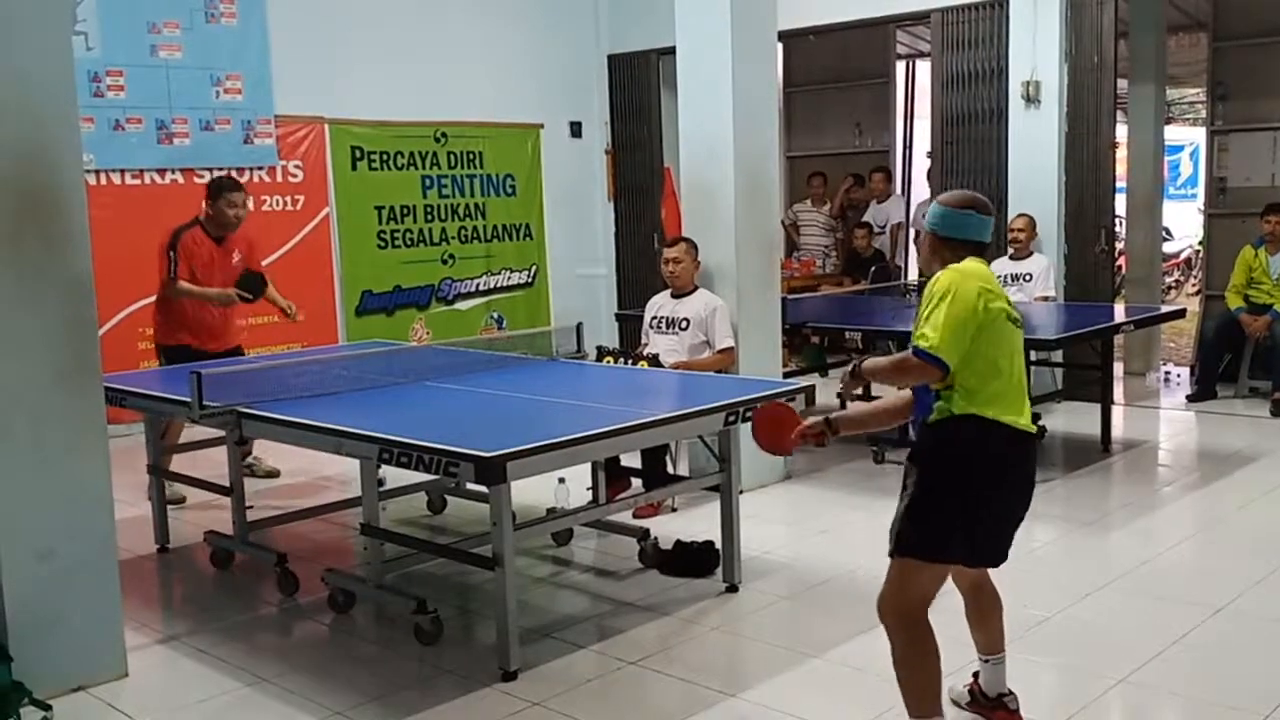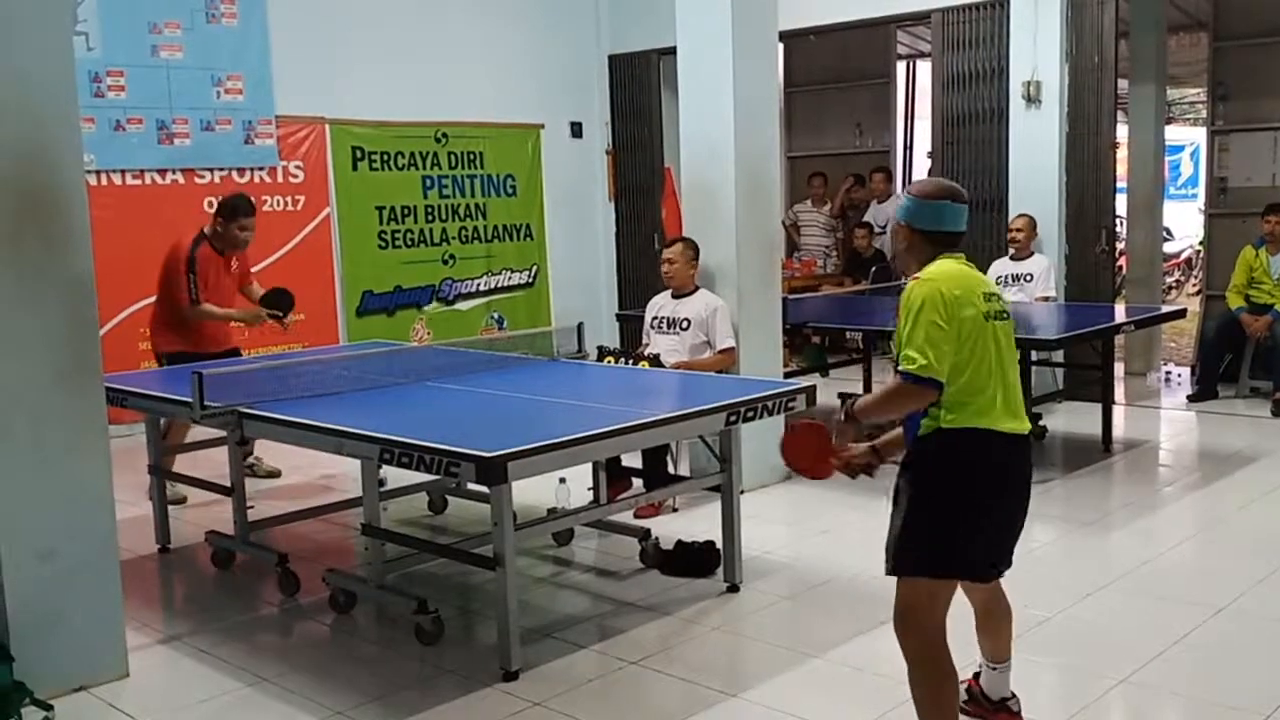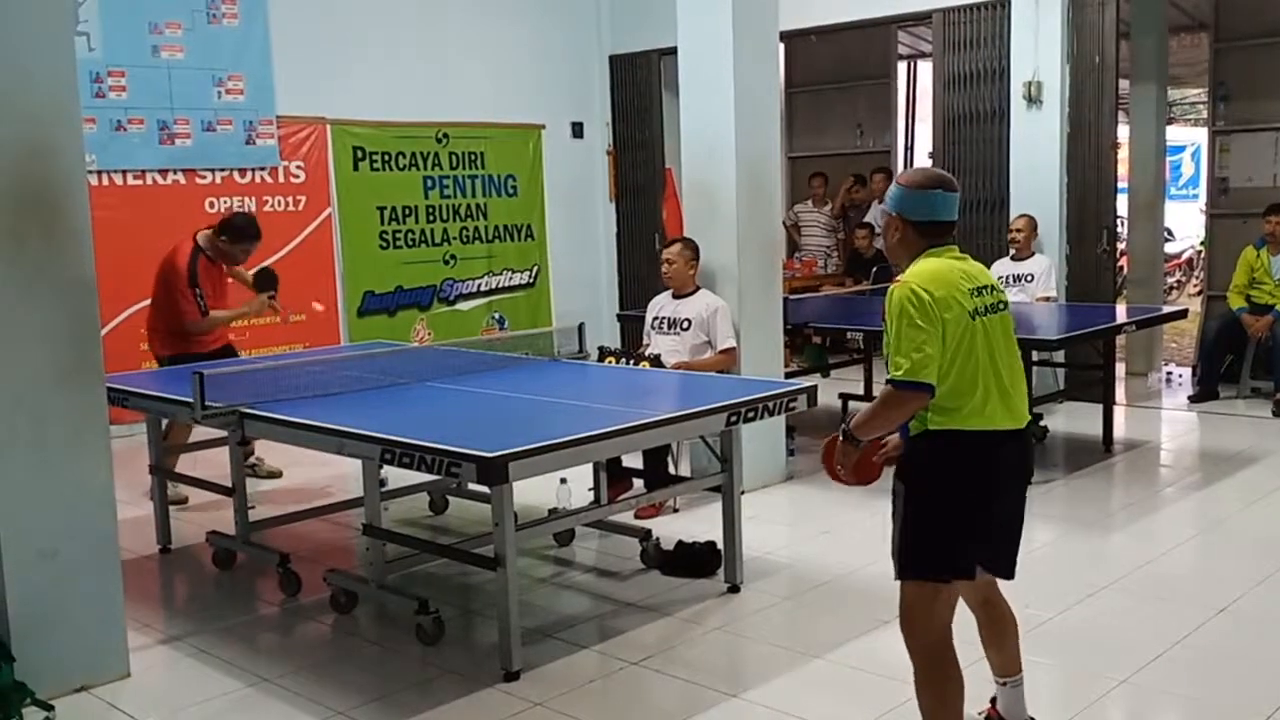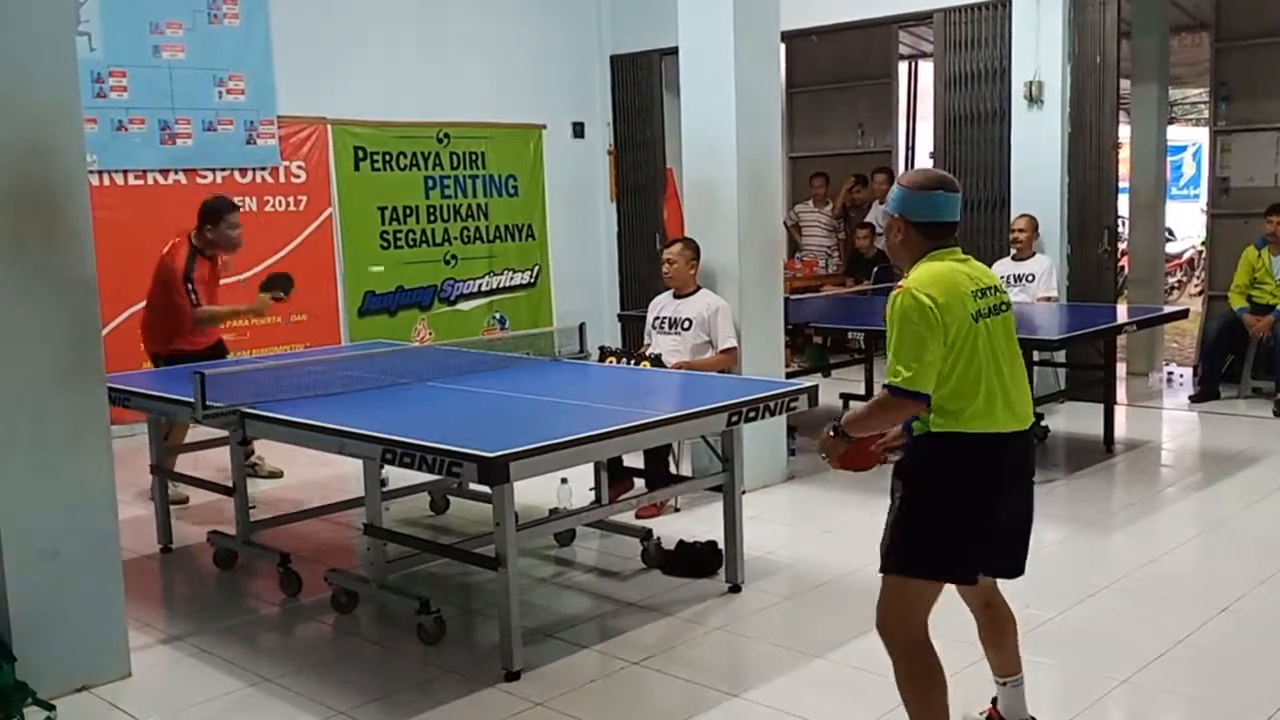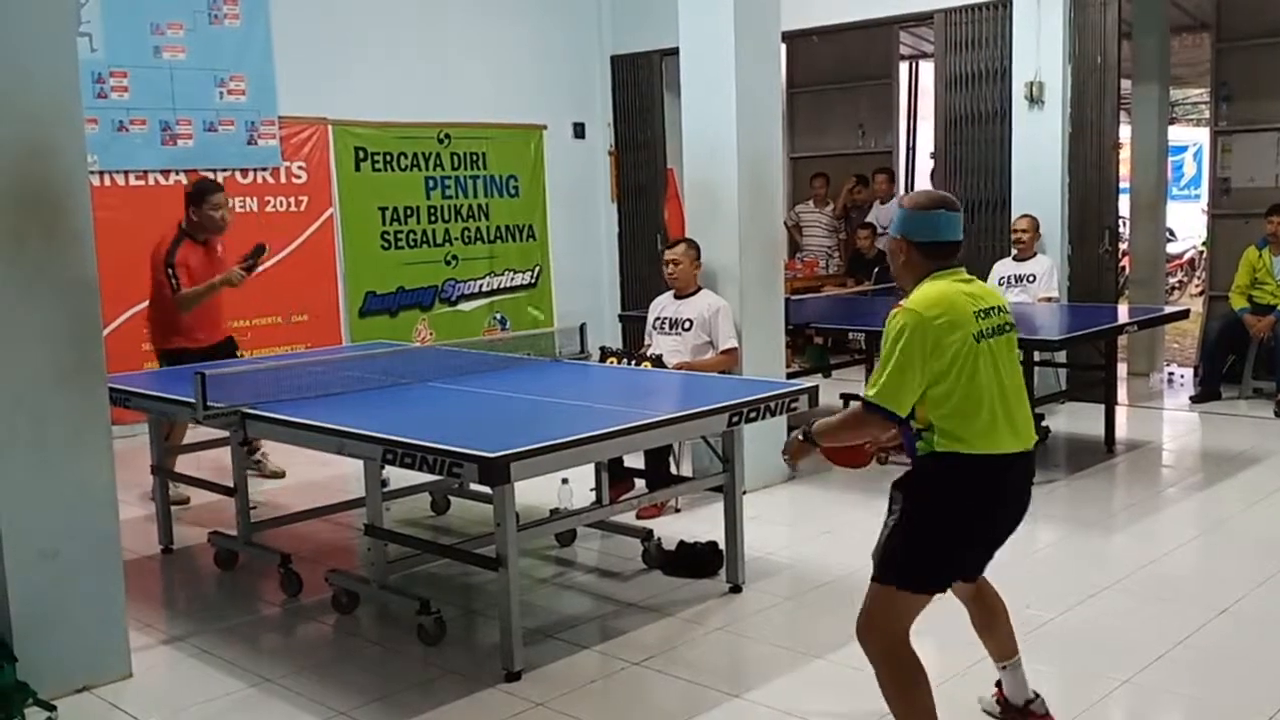
dt=0.2s
person 1, frame 1
left shoulder: (956, 281)
right shoulder: (986, 288)
left elbow: (923, 368)
right elbow: (920, 398)
left wrist: (862, 368)
right wrist: (832, 423)
left hip: (965, 452)
right hip: (1012, 455)
left knee: (902, 606)
right knee: (969, 570)
person 1, frame 2
left shoulder: (929, 287)
right shoulder: (977, 284)
left elbow: (918, 388)
left wrist: (859, 409)
right wrist: (880, 449)
left hip: (958, 461)
right hip: (1008, 457)
left knee: (916, 622)
right knee: (980, 582)
person 1, frame 3
left shoulder: (914, 287)
right shoulder: (980, 277)
left elbow: (911, 392)
left wrist: (853, 433)
right wrist: (906, 438)
left hip: (952, 460)
right hip: (1007, 451)
left knee: (924, 627)
right knee: (981, 590)
person 1, frame 4
left shoulder: (917, 292)
right shoulder: (984, 278)
left elbow: (907, 397)
left wrist: (843, 428)
right wrist: (911, 430)
left hip: (954, 462)
right hip: (1009, 453)
left knee: (899, 623)
right knee: (980, 590)
person 1, frame 5
left shoulder: (918, 313)
right shoulder: (987, 296)
left elbow: (878, 415)
left wrist: (810, 434)
right wrist: (911, 430)
left hip: (956, 478)
right hip: (1010, 470)
left knee: (879, 630)
right knee: (965, 579)
person 2, frame 1
left shoulder: (241, 241)
right shoulder: (183, 238)
right elbow: (171, 286)
left wrist: (280, 302)
right wrist: (212, 294)
left hip: (223, 339)
right hip: (179, 338)
left ankle: (245, 458)
person 2, frame 2
left shoulder: (236, 249)
right shoulder: (191, 254)
left elbow: (247, 284)
right elbow: (193, 309)
left wrist: (270, 307)
right wrist: (240, 315)
left hip: (219, 341)
right hip: (177, 342)
left ankle: (246, 458)
person 2, frame 3
left shoulder: (219, 251)
right shoulder: (187, 265)
right elbow: (198, 323)
left wrist: (260, 294)
right wrist: (247, 310)
left hip: (213, 340)
right hip: (176, 343)
left ankle: (248, 458)
person 2, frame 4
left shoulder: (210, 246)
right shoulder: (183, 265)
right elbow: (197, 315)
right wrist: (247, 309)
left hip: (205, 338)
right hip: (172, 343)
left ankle: (248, 458)
person 2, frame 5
left shoulder: (211, 234)
right shoulder: (172, 251)
right elbow: (181, 303)
right wrist: (217, 283)
left hip: (214, 334)
right hip: (178, 340)
left ankle: (253, 453)
person 3, frame 1
left shoulder: (711, 304)
right shoulder: (655, 303)
left elbow: (727, 357)
left wrist: (689, 366)
left ankle: (655, 489)
right ankle: (614, 476)
person 3, frame 2
left shoulder: (711, 305)
right shoulder: (656, 303)
left elbow: (728, 358)
left wrist: (689, 366)
left ankle: (656, 489)
right ankle: (615, 477)
person 3, frame 3
left shoulder: (712, 305)
right shoulder: (657, 303)
left elbow: (729, 358)
left wrist: (690, 366)
left ankle: (657, 489)
right ankle: (616, 477)
person 3, frame 4
left shoulder: (713, 305)
right shoulder: (657, 303)
left elbow: (730, 358)
left wrist: (690, 366)
left ankle: (658, 489)
right ankle: (617, 477)
person 3, frame 5
left shoulder: (714, 305)
right shoulder: (658, 304)
left elbow: (731, 358)
left wrist: (691, 366)
left ankle: (659, 489)
right ankle: (618, 477)
person 4, frame 1
right shoulder: (1249, 252)
right elbow: (1234, 290)
right wrist: (1242, 315)
right hip: (1252, 307)
right knee: (1211, 328)
right ankle: (1206, 386)
person 4, frame 2
right shoulder: (1250, 252)
right elbow: (1234, 291)
right wrist: (1243, 315)
right hip: (1252, 307)
right knee: (1211, 328)
right ankle: (1207, 386)
person 4, frame 3
right shoulder: (1251, 252)
right elbow: (1235, 291)
right wrist: (1244, 316)
right hip: (1253, 308)
right knee: (1212, 328)
right ankle: (1208, 387)
person 4, frame 4
right shoulder: (1252, 252)
right elbow: (1236, 291)
right wrist: (1246, 316)
right hip: (1255, 307)
right knee: (1214, 328)
right ankle: (1209, 387)
person 4, frame 5
right shoulder: (1254, 252)
right elbow: (1238, 291)
right wrist: (1247, 316)
right hip: (1255, 308)
right knee: (1215, 327)
right ankle: (1210, 387)
